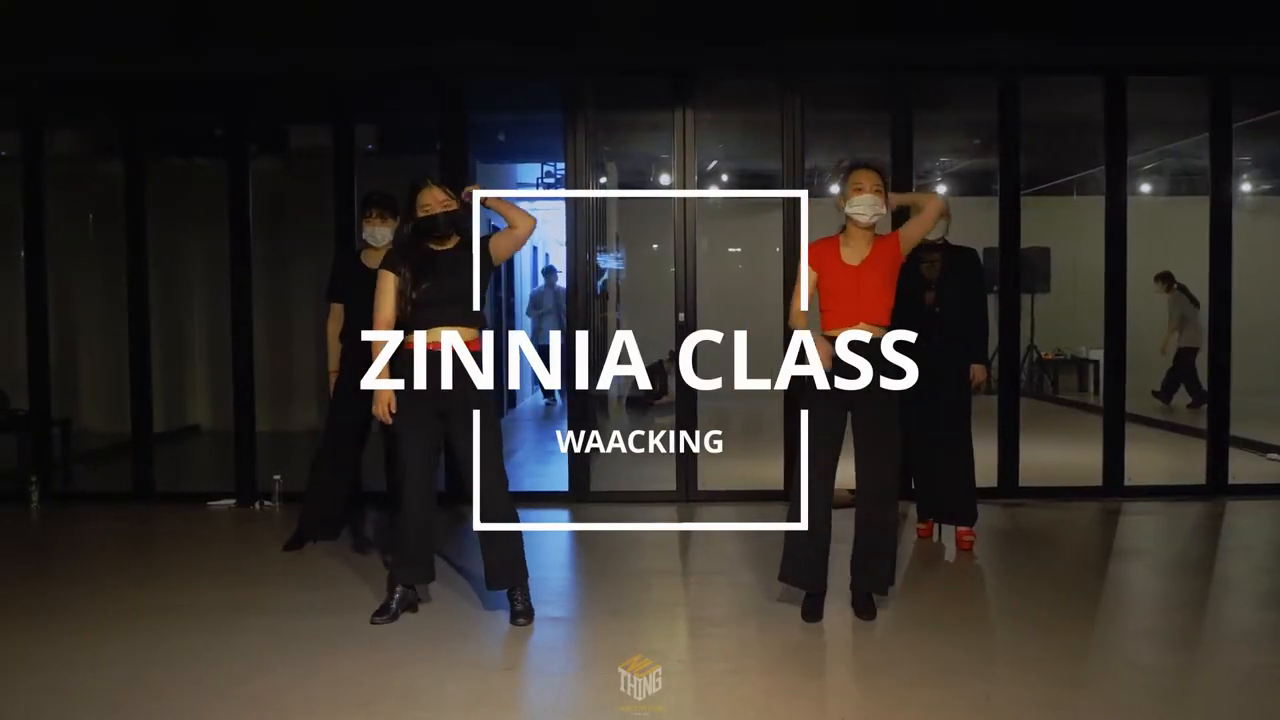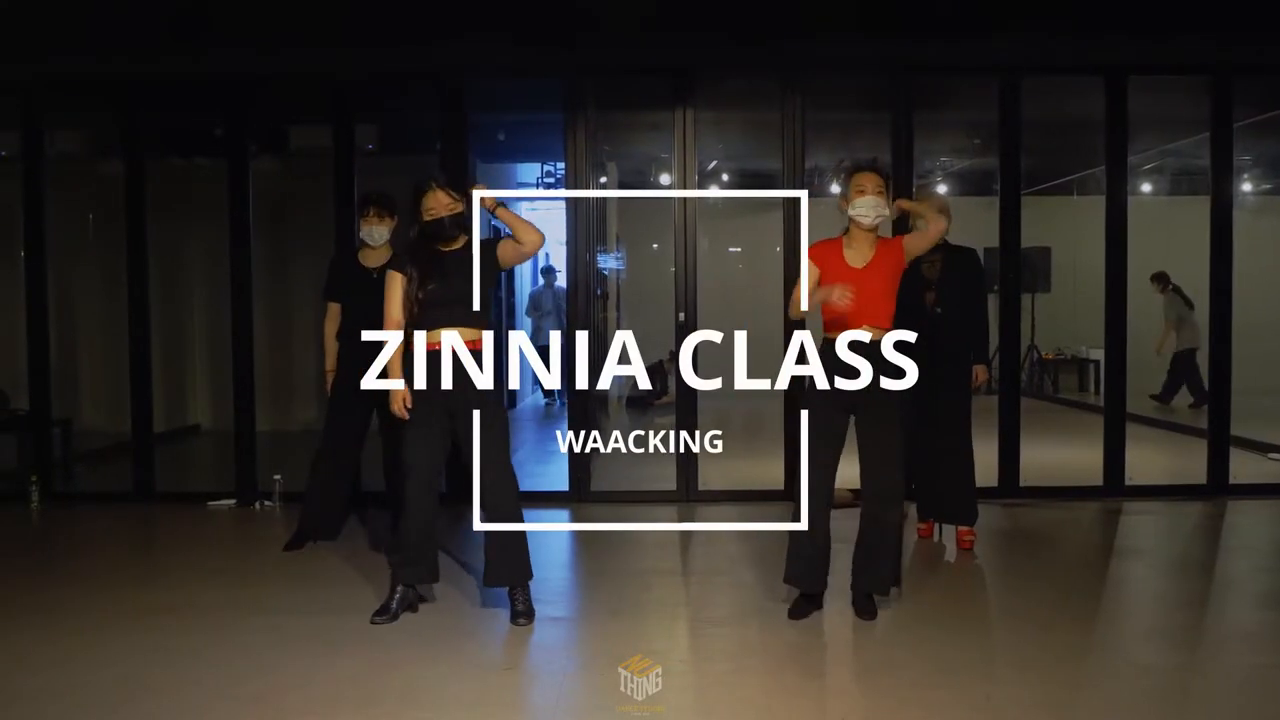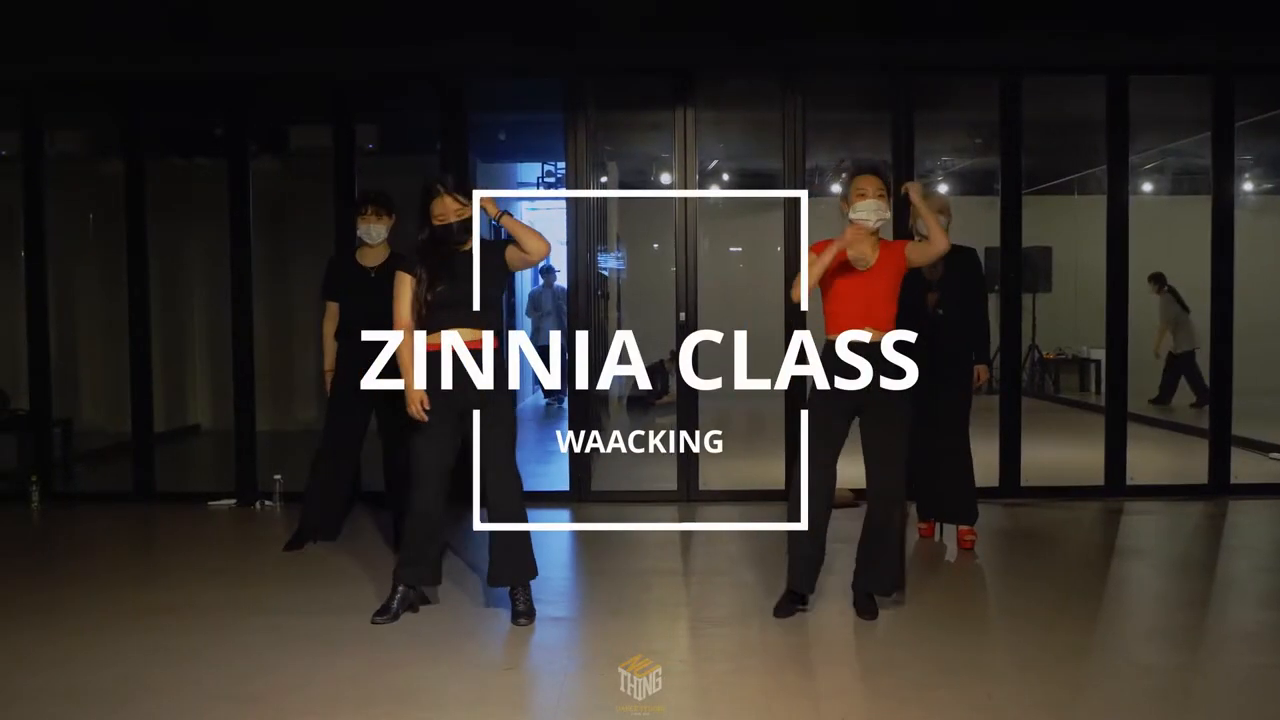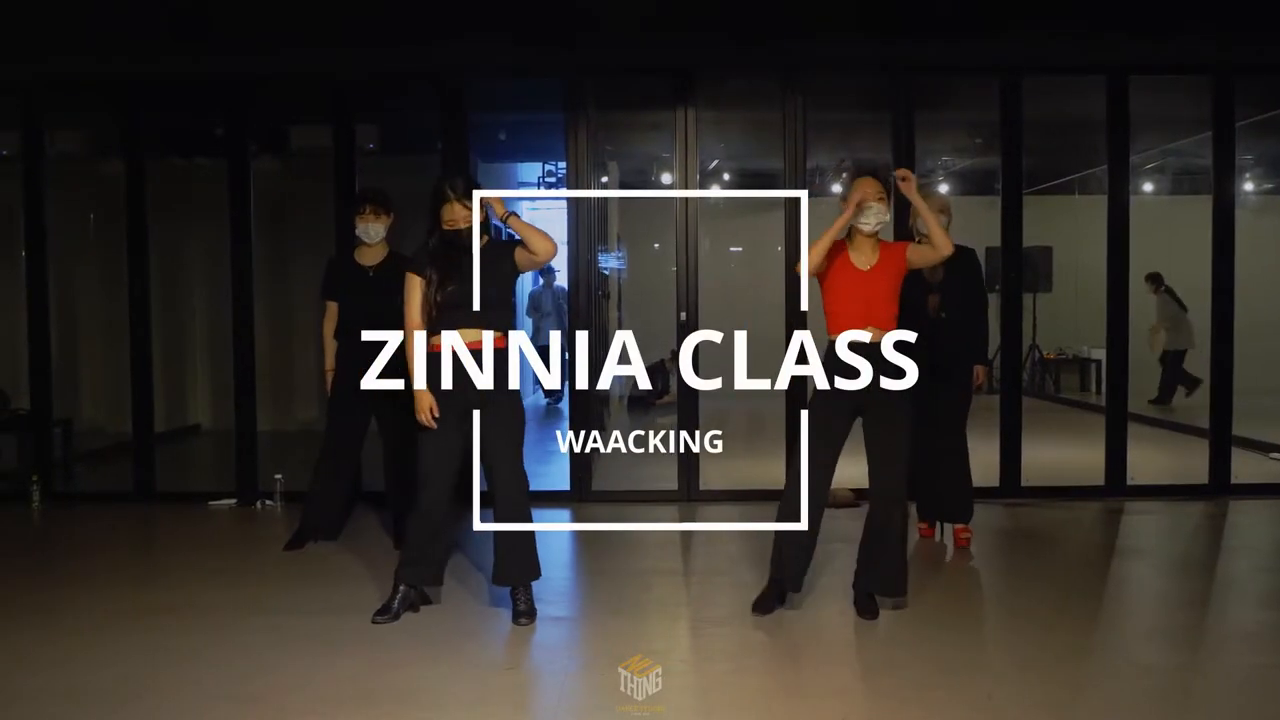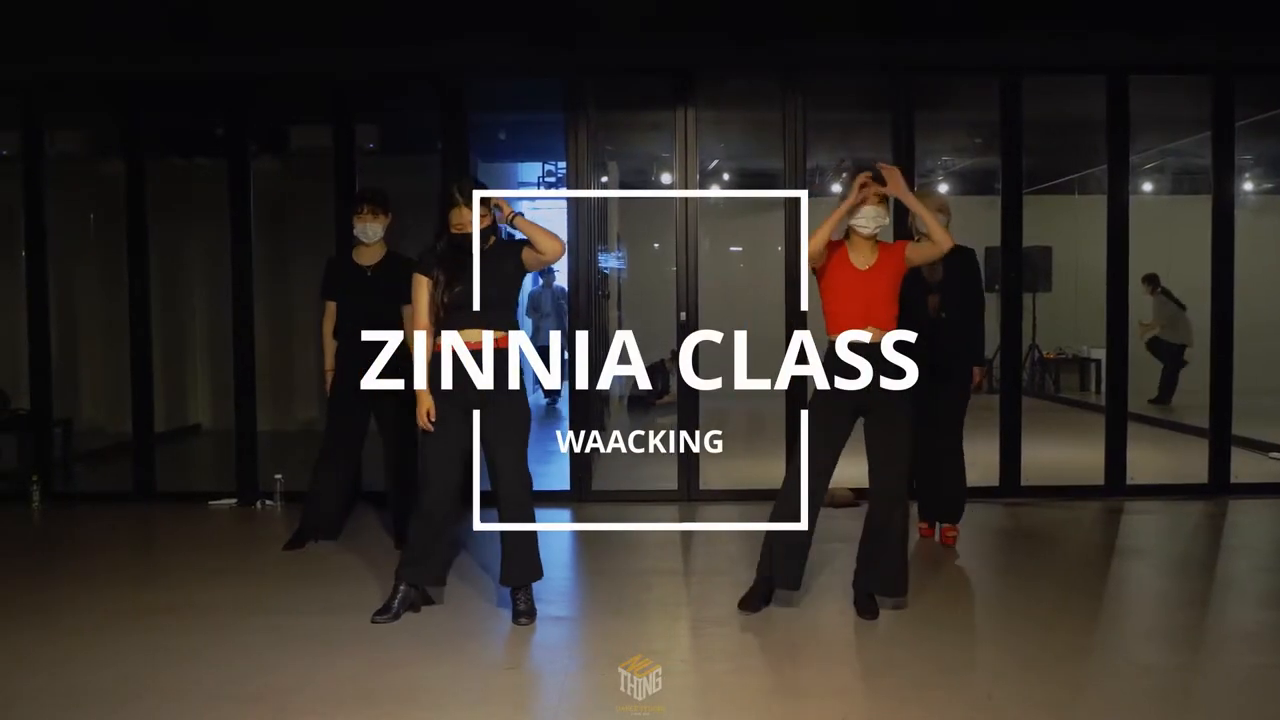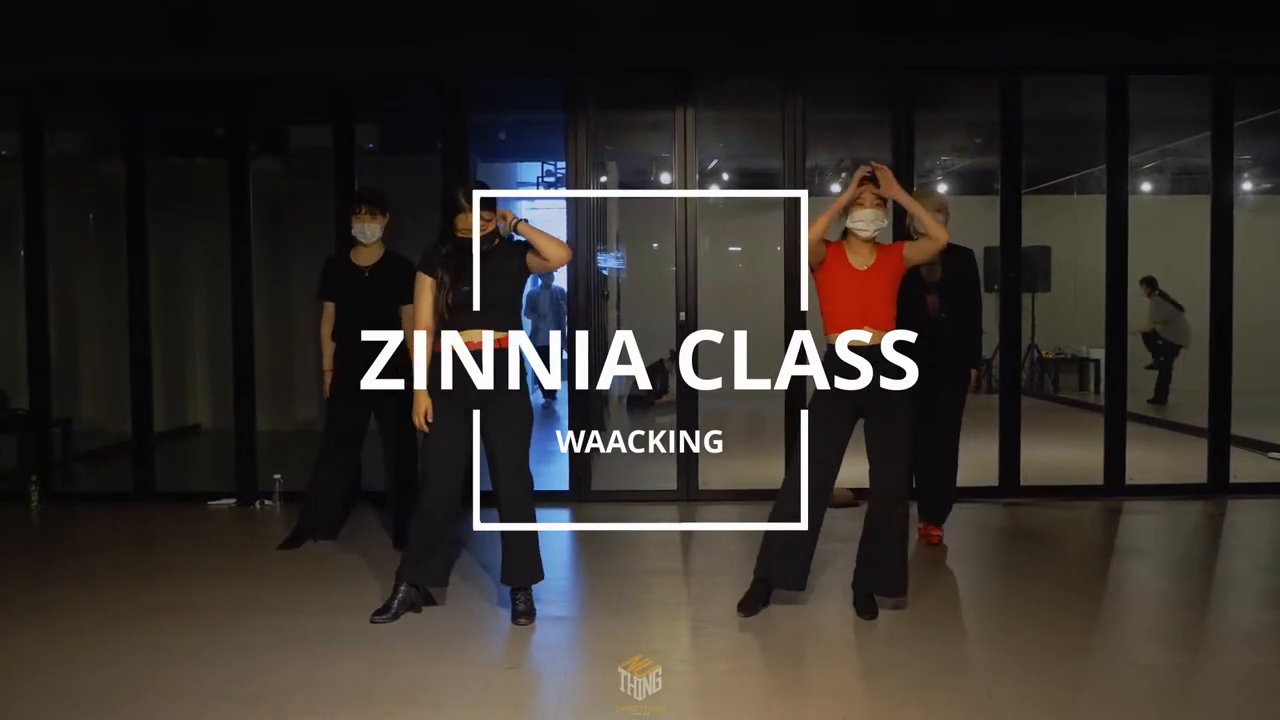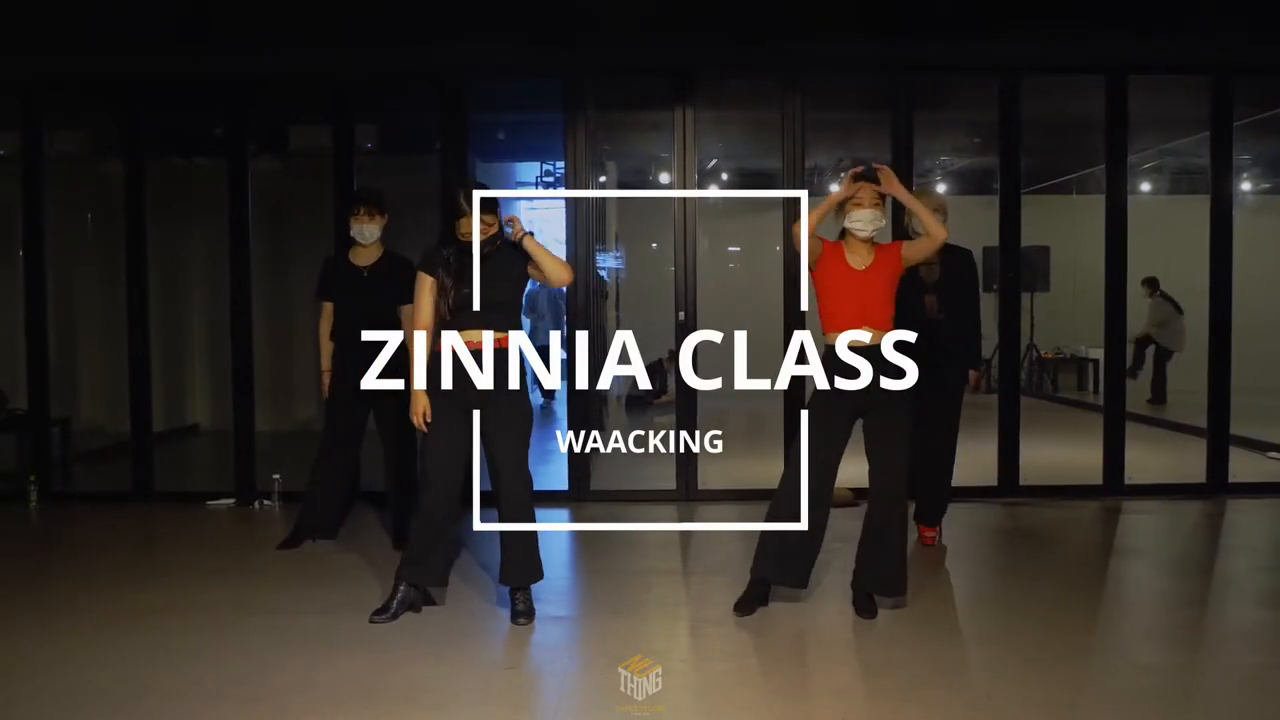
dt=0.1s
person 1, frame 1
left shoulder: (893, 246)
right shoulder: (818, 251)
left elbow: (935, 206)
right elbow: (795, 311)
left wrist: (896, 199)
right wrist: (812, 337)
left hip: (877, 364)
right hip: (829, 363)
left knee: (879, 481)
right knee: (814, 479)
left ankle: (864, 584)
right ankle: (813, 586)
person 1, frame 2
left shoulder: (896, 251)
right shoulder: (821, 251)
left elbow: (939, 226)
right elbow: (794, 308)
left wrist: (904, 205)
right wrist: (823, 296)
left hip: (880, 366)
right hip: (832, 365)
left knee: (884, 482)
right knee: (815, 479)
left ankle: (866, 583)
right ankle: (810, 585)
person 1, frame 3
left shoulder: (897, 253)
right shoulder: (825, 251)
left elbow: (939, 247)
right elbow: (798, 294)
left wrist: (918, 201)
right wrist: (837, 249)
left hip: (884, 368)
right hip: (835, 368)
left knee: (888, 484)
right knee: (813, 479)
left ankle: (867, 583)
right ankle: (798, 585)
person 1, frame 4
left shoulder: (898, 255)
right shoulder: (829, 252)
left elbow: (943, 250)
right elbow: (804, 270)
left wrist: (915, 197)
right wrist: (843, 220)
left hip: (886, 369)
right hip: (838, 367)
left knee: (890, 484)
right knee: (807, 476)
left ankle: (869, 583)
right ankle: (780, 580)
person 1, frame 5
left shoulder: (897, 255)
right shoulder: (829, 256)
left elbow: (943, 243)
right elbow: (806, 251)
left wrist: (905, 194)
right wrist: (848, 201)
left hip: (887, 370)
right hip: (839, 368)
left knee: (890, 484)
right knee: (804, 476)
left ankle: (868, 583)
right ankle: (768, 578)
person 1, frame 6
left shoulder: (895, 256)
right shoulder: (825, 255)
left elbow: (940, 239)
right elbow: (804, 241)
left wrist: (898, 193)
right wrist: (845, 195)
left hip: (887, 371)
right hip: (838, 369)
left knee: (890, 484)
right knee: (805, 478)
left ankle: (868, 583)
right ankle: (767, 579)
person 1, frame 7
left shoulder: (894, 256)
right shoulder: (822, 255)
left elbow: (939, 235)
right elbow: (800, 231)
left wrist: (899, 191)
right wrist: (838, 194)
left hip: (886, 371)
right hip: (837, 370)
left knee: (889, 484)
right knee: (804, 478)
left ankle: (867, 583)
right ankle: (763, 580)
person 2, frame 1
left shoulder: (480, 251)
right shoulder: (398, 260)
left elbow: (525, 226)
right elbow: (383, 325)
left wrist: (485, 200)
right wrist: (382, 383)
left hip: (469, 372)
right hip: (416, 374)
left knee: (489, 480)
right knee: (413, 483)
left ankle: (516, 586)
right ankle: (404, 585)
person 2, frame 2
left shoulder: (487, 253)
right shoulder: (406, 260)
left elbow: (533, 242)
right elbow: (393, 325)
left wrist: (494, 207)
right wrist: (396, 378)
left hip: (477, 372)
right hip: (424, 374)
left knee: (496, 480)
right knee: (418, 482)
left ankle: (516, 585)
right ankle: (405, 585)
person 2, frame 3
left shoulder: (495, 254)
right shoulder: (416, 262)
left elbow: (540, 251)
right elbow: (404, 326)
left wrist: (500, 217)
right wrist: (410, 383)
left hip: (488, 373)
right hip: (434, 374)
left knee: (501, 481)
right knee: (426, 483)
left ankle: (519, 586)
right ankle: (408, 584)
person 2, frame 4
left shoulder: (504, 254)
right shoulder: (425, 262)
left elbow: (547, 251)
right elbow: (414, 328)
left wrist: (506, 217)
right wrist: (420, 387)
left hip: (494, 374)
right hip: (442, 375)
left knee: (508, 480)
right knee: (433, 483)
left ankle: (520, 586)
right ankle: (410, 584)
person 2, frame 5
left shoulder: (511, 254)
right shoulder: (432, 261)
left elbow: (555, 249)
right elbow: (421, 328)
left wrist: (514, 220)
right wrist: (422, 389)
left hip: (500, 374)
right hip: (448, 376)
left knee: (511, 481)
right knee: (438, 483)
left ankle: (521, 587)
right ankle: (411, 584)
person 2, frame 6
left shoulder: (515, 255)
right shoulder: (436, 261)
left elbow: (561, 256)
right elbow: (423, 328)
left wrist: (518, 227)
right wrist: (420, 389)
left hip: (503, 374)
right hip: (449, 376)
left knee: (512, 482)
right knee: (439, 483)
left ankle: (521, 587)
right ankle: (412, 584)
person 2, frame 7
left shoulder: (516, 255)
right shoulder: (436, 260)
left elbow: (563, 278)
right elbow: (422, 326)
left wrist: (523, 240)
right wrist: (418, 388)
left hip: (503, 374)
right hip: (449, 375)
left knee: (512, 481)
right knee: (438, 482)
left ankle: (521, 587)
right ankle: (412, 584)
person 3, frame 1
right shoulder: (344, 266)
right elbow: (336, 318)
right wrist: (334, 368)
right hip: (354, 369)
left knee: (400, 449)
right knee: (337, 446)
right ankle: (314, 525)
person 3, frame 2
right shoulder: (341, 265)
right elbow: (333, 317)
right wrist: (330, 367)
right hip: (351, 368)
left knee: (399, 448)
right knee: (336, 445)
right ankle: (314, 525)
person 3, frame 3
left shoulder: (404, 268)
right shoulder: (340, 266)
right elbow: (331, 318)
right wrist: (329, 367)
left hip: (394, 367)
right hip: (351, 368)
left knee: (399, 448)
right knee: (336, 446)
left ankle: (404, 528)
right ankle: (314, 525)
person 3, frame 4
left shoulder: (403, 267)
right shoulder: (339, 266)
right elbow: (331, 317)
right wrist: (330, 366)
left hip: (394, 367)
right hip: (351, 367)
left knee: (400, 447)
right knee: (337, 445)
left ankle: (405, 528)
right ankle: (315, 525)
person 3, frame 5
left shoulder: (402, 267)
right shoulder: (337, 266)
left elbow: (411, 320)
right elbow: (330, 318)
left wrist: (417, 369)
right wrist: (329, 367)
left hip: (394, 367)
right hip: (349, 367)
left knee: (400, 448)
right knee: (337, 446)
left ankle: (405, 527)
right ankle: (315, 525)
person 3, frame 6
left shoulder: (401, 267)
right shoulder: (335, 266)
left elbow: (409, 320)
right elbow: (328, 319)
left wrist: (415, 368)
right wrist: (327, 368)
left hip: (393, 367)
right hip: (349, 368)
left knee: (399, 448)
right knee: (336, 446)
left ankle: (405, 528)
right ankle: (314, 525)
person 3, frame 7
left shoulder: (400, 267)
right shoulder: (333, 267)
left elbow: (409, 321)
right elbow: (327, 319)
left wrist: (414, 369)
right wrist: (326, 368)
left hip: (392, 367)
right hip: (347, 368)
left knee: (399, 448)
right knee: (335, 446)
left ankle: (404, 528)
right ankle: (312, 524)
person 4, frame 1
left shoulder: (966, 259)
right shoulder: (902, 262)
left elbow: (977, 311)
right elbow: (891, 311)
left wrist: (978, 358)
left hip: (954, 361)
right hip: (912, 361)
left knee: (954, 439)
right knee: (919, 439)
left ankle: (963, 519)
right ankle: (927, 512)
person 4, frame 2
left shoulder: (966, 258)
left elbow: (978, 311)
right elbow: (891, 310)
left wrist: (980, 358)
left hip: (954, 360)
right hip: (914, 360)
left knee: (955, 438)
right knee: (920, 438)
left ankle: (963, 518)
right ankle: (926, 512)
person 4, frame 3
left shoulder: (966, 258)
left elbow: (978, 310)
left wrist: (981, 358)
left hip: (955, 361)
right hip: (914, 360)
left knee: (953, 437)
right knee: (919, 439)
left ankle: (964, 517)
right ankle: (927, 512)
person 4, frame 4
left shoulder: (966, 258)
left elbow: (978, 311)
left wrist: (980, 358)
left hip: (955, 361)
right hip: (915, 361)
left knee: (951, 437)
right knee: (920, 439)
left ankle: (959, 516)
right ankle: (927, 512)
person 4, frame 5
left shoulder: (965, 258)
left elbow: (976, 311)
left wrist: (977, 359)
left hip: (954, 360)
right hip: (913, 360)
left knee: (947, 438)
right knee: (919, 439)
left ankle: (949, 515)
right ankle: (927, 512)
person 4, frame 6
left shoulder: (963, 258)
left elbow: (973, 312)
left wrist: (974, 360)
left hip: (952, 361)
right hip: (912, 360)
left knee: (944, 438)
right knee: (919, 439)
left ankle: (936, 515)
right ankle: (926, 512)
person 4, frame 7
left shoulder: (961, 259)
left elbow: (971, 313)
left wrist: (973, 361)
left hip: (949, 361)
right hip: (908, 360)
left knee: (940, 439)
right knee: (915, 439)
left ankle: (930, 517)
right ankle: (925, 514)
